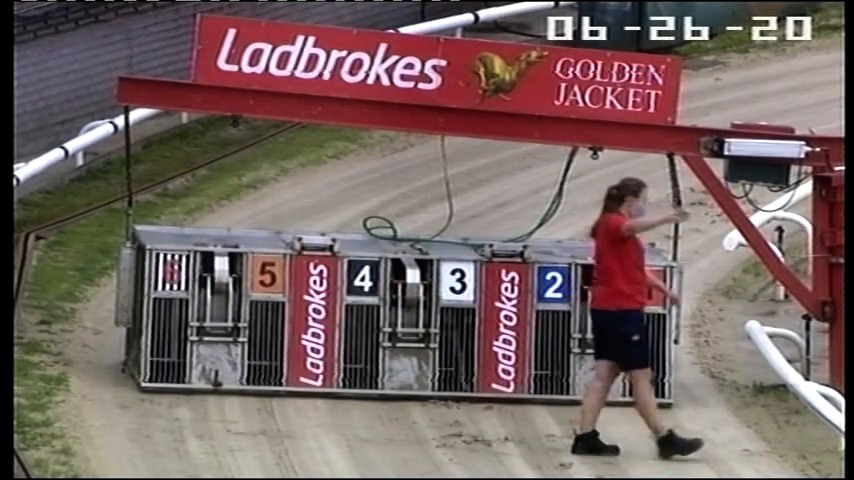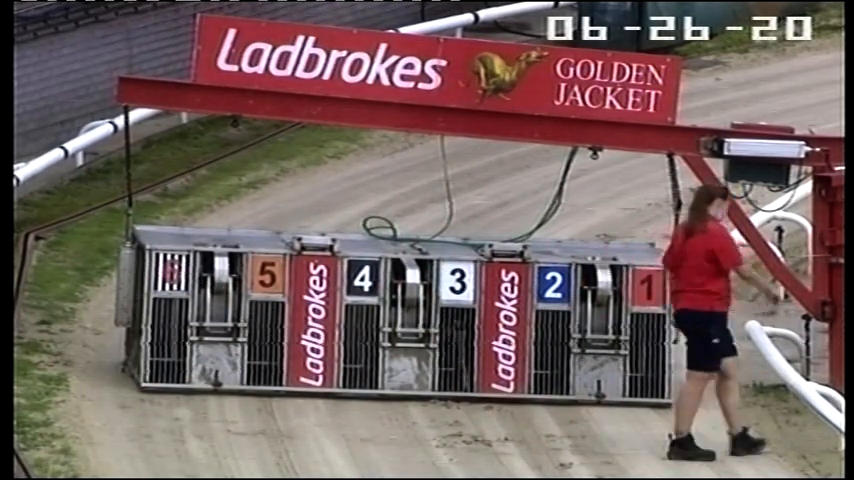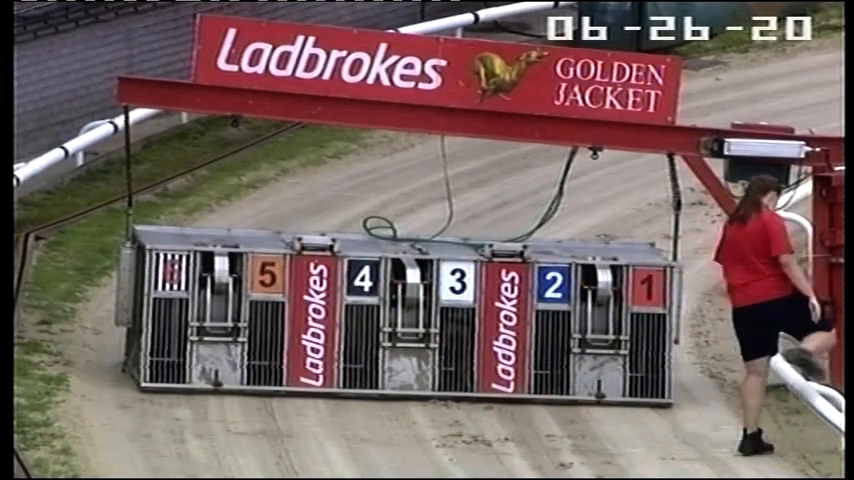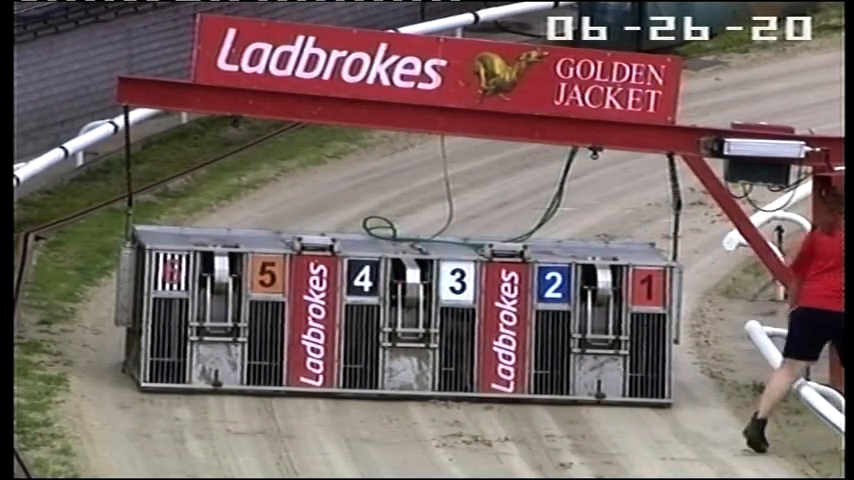
dt=0.5s
person 1, frame 1
left shoulder: (620, 228)
right shoulder: (610, 224)
left elbow: (637, 269)
right elbow: (636, 226)
left wrist: (664, 289)
right wrist: (667, 219)
left hip: (609, 311)
right hip: (621, 312)
left knee: (604, 375)
right knee: (641, 376)
left ankle: (585, 437)
right ankle: (665, 439)
person 1, frame 2
left shoulder: (684, 230)
right shoulder: (715, 232)
left elbow: (671, 270)
right elbow: (742, 271)
left wrist: (679, 303)
right wrist: (769, 290)
left hip: (690, 310)
right hip: (705, 312)
left knee: (728, 370)
right knee: (699, 376)
left ankle: (739, 437)
right ankle: (680, 442)
person 1, frame 3
left shoulder: (731, 224)
right shoulder: (771, 220)
left elbow: (726, 264)
right elbow: (786, 261)
right wrist: (810, 295)
left hip: (743, 305)
right hip: (777, 298)
left knee: (755, 371)
right knee: (826, 333)
left ankle: (751, 437)
right ankle: (803, 353)
person 1, frame 4
left shoulder: (818, 232)
left elbow: (799, 272)
left wrist: (794, 305)
left hip: (810, 309)
right hip: (839, 311)
left knee: (789, 369)
left ankle: (758, 423)
